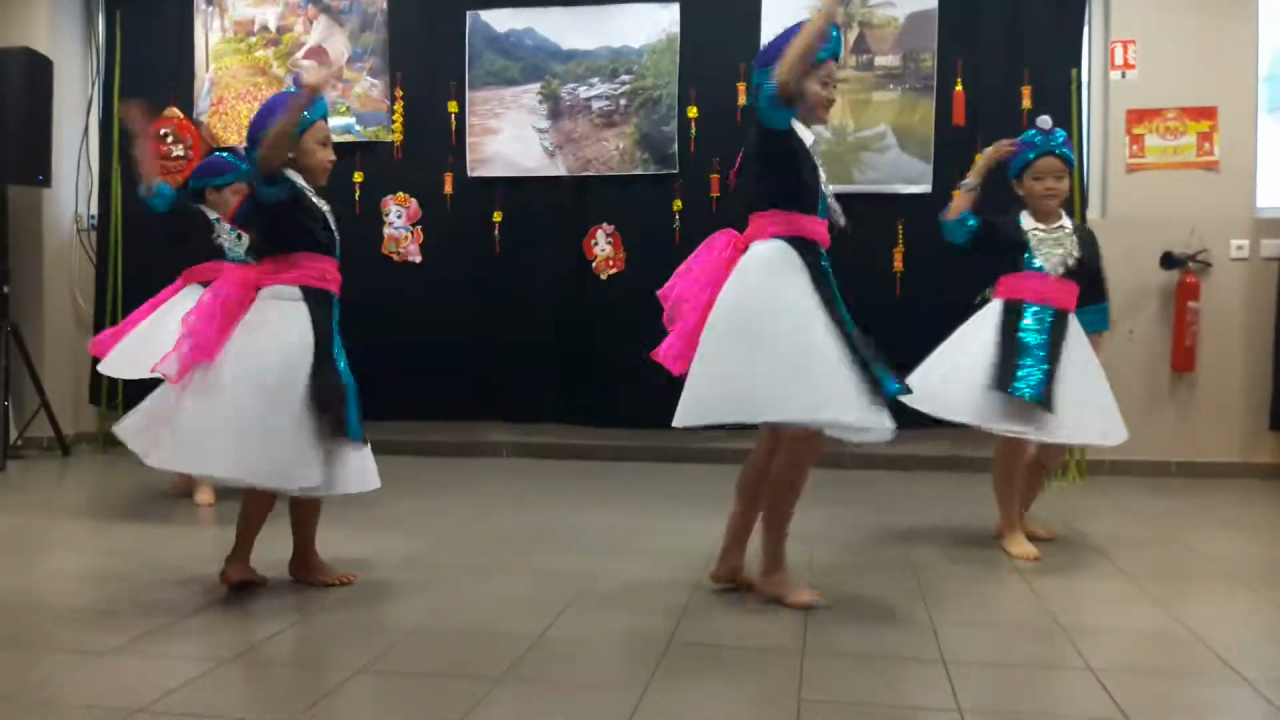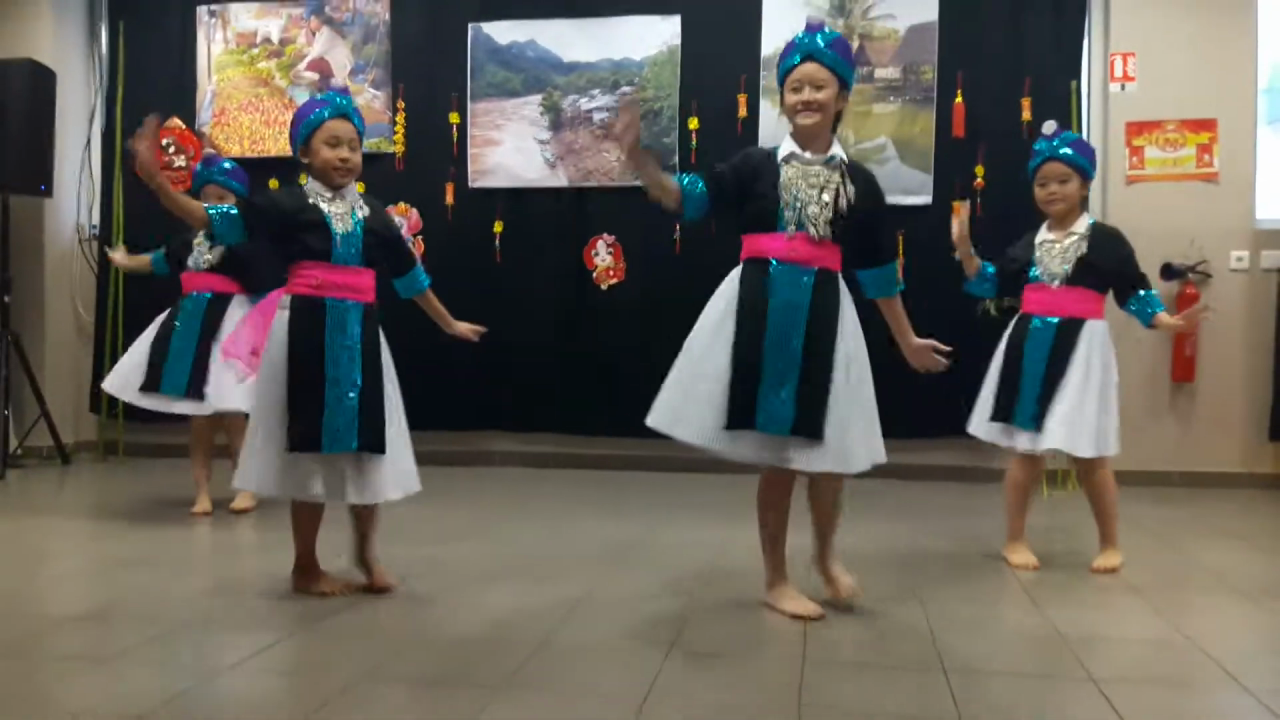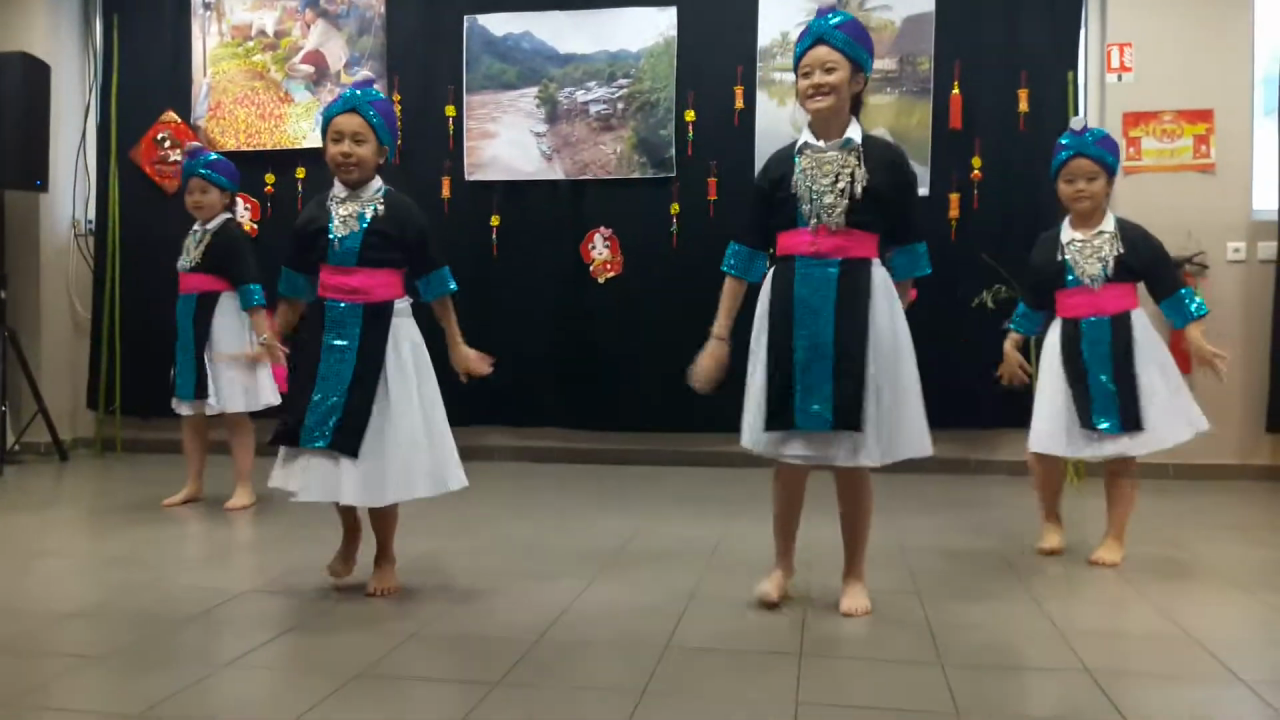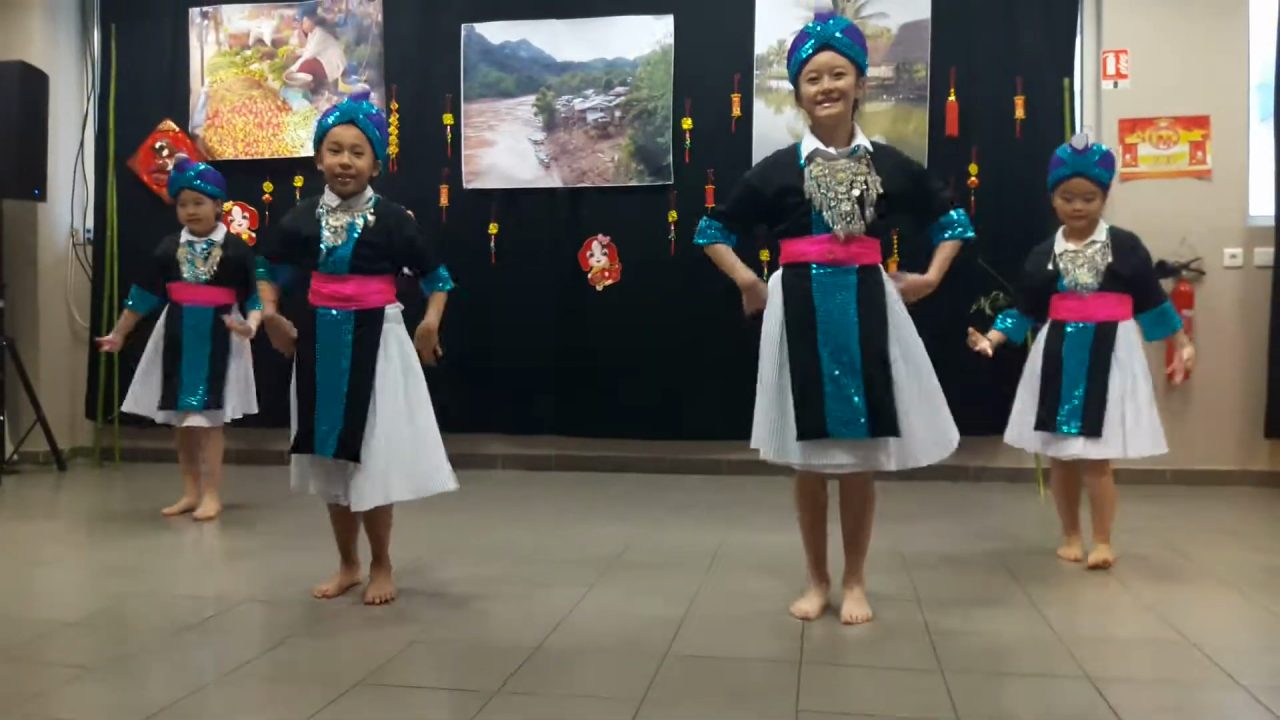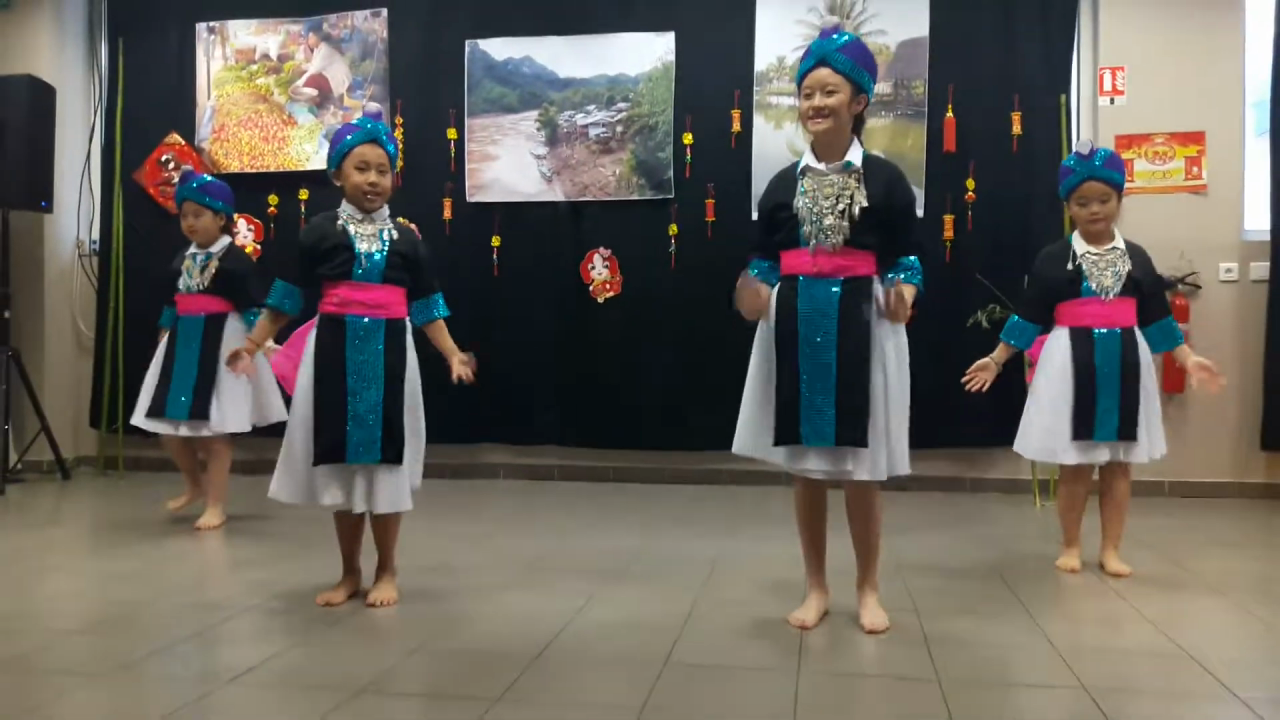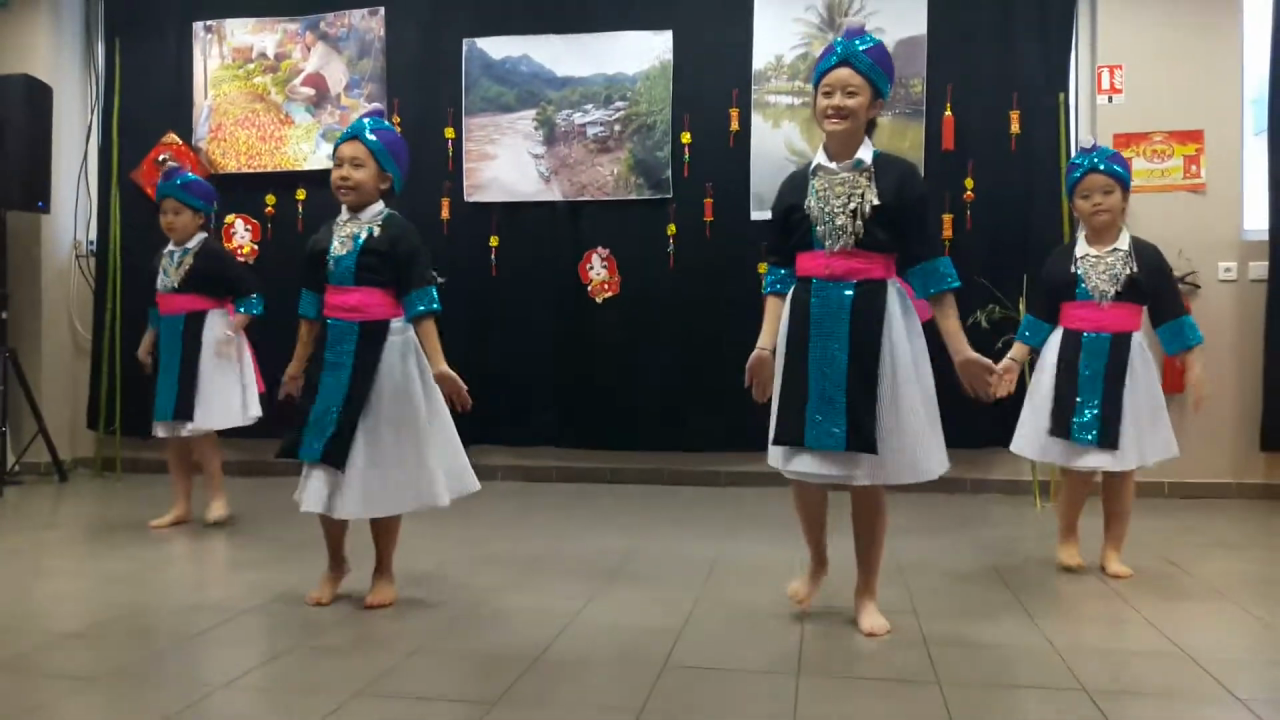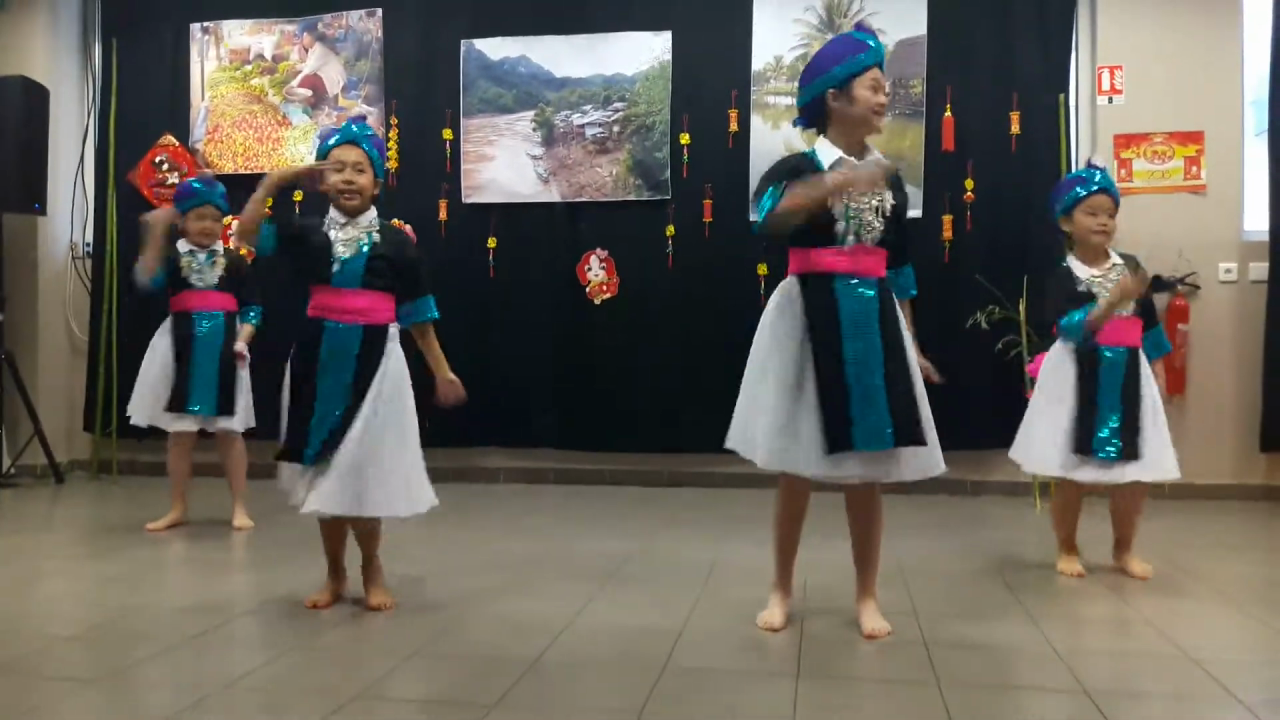
dt=0.4s
person 1, frame 1
left shoulder: (795, 149)
right shoulder: (774, 138)
right elbow: (780, 81)
left hip: (794, 286)
right hip: (779, 281)
left knee: (780, 437)
right knee: (803, 431)
left ankle: (730, 560)
right ankle: (773, 568)
person 1, frame 2
left shoulder: (859, 180)
right shoulder: (756, 166)
left elbow: (877, 266)
right elbow: (687, 197)
left wrist: (906, 338)
right wrist: (638, 157)
left hip: (824, 312)
right hip: (757, 307)
left knee: (826, 457)
right knee: (775, 455)
left ankle: (826, 554)
right ankle: (777, 580)
person 1, frame 3
left shoulder: (886, 161)
right shoulder: (781, 163)
left elbow: (905, 256)
right elbow: (747, 254)
left wrist: (894, 326)
right wrist: (717, 339)
left hip: (860, 304)
right hip: (790, 303)
left knee: (853, 452)
right knee: (790, 446)
left ankle: (855, 576)
right ankle: (782, 561)
person 1, frame 4
left shoulder: (891, 164)
right shoulder: (778, 169)
left elbow: (951, 219)
right elbow: (713, 228)
left wrist: (931, 276)
right wrist: (745, 281)
left hip: (869, 310)
right hip: (800, 310)
left knee: (865, 454)
right knee: (810, 455)
left ankle: (854, 581)
right ankle: (817, 580)
person 1, frame 5
left shoulder: (885, 180)
right shoulder: (783, 185)
left elbow: (903, 264)
right elbow: (766, 265)
left wrist: (898, 305)
right wrist: (754, 302)
left hip: (860, 321)
right hip: (793, 321)
left knee: (860, 466)
right knee: (804, 463)
left ankle: (868, 588)
right ankle: (816, 588)
person 1, frame 6
left shoulder: (899, 178)
right shoulder: (796, 185)
left elbow: (928, 267)
right elbow: (779, 271)
left wrist: (959, 348)
right wrist: (766, 342)
left hip: (876, 323)
right hip: (809, 323)
left knee: (869, 469)
right knee: (802, 463)
left ankle: (866, 595)
right ankle: (817, 562)
person 1, frame 7
left shoulder: (889, 178)
right shoulder: (795, 169)
right elbow: (772, 214)
left wrist: (914, 349)
right wrist: (833, 183)
left hip: (874, 319)
right hip: (810, 318)
left knee: (867, 467)
right knee: (799, 466)
left ankle: (867, 596)
right ankle: (781, 589)
person 2, frame 1
left shoulder: (302, 202)
right shoulder: (282, 189)
right elbow: (268, 174)
right wrist: (306, 100)
left hip: (302, 324)
right hip: (289, 319)
left knee: (300, 450)
right knee: (306, 444)
left ankle: (247, 558)
right ankle: (304, 559)
person 2, frame 2
left shoulder: (374, 214)
right shoulder: (286, 206)
left elbow: (407, 273)
right elbow: (214, 223)
left wrist: (449, 324)
right wrist: (151, 179)
left hip: (359, 336)
right hip: (304, 333)
left knee: (365, 444)
right knee: (311, 447)
left ankle: (364, 549)
right ankle: (305, 565)
person 2, frame 3
left shoulder: (400, 212)
right shoulder: (314, 214)
left elbow: (434, 284)
right elbow: (298, 288)
left wrist: (457, 346)
left hip: (384, 335)
right hip: (326, 336)
left knee: (380, 449)
right knee: (325, 446)
left ankle: (385, 559)
right ankle: (350, 538)
person 2, frame 4
left shoulder: (392, 219)
right shoulder: (301, 219)
left elbow: (434, 275)
right elbow: (269, 270)
left wrist: (431, 324)
right wrist: (270, 316)
left hip: (376, 340)
right hip: (320, 341)
left knee: (376, 456)
right knee: (331, 456)
left ankle: (381, 563)
right ankle: (348, 564)
person 2, frame 5
left shoulder: (407, 240)
right shoulder: (320, 233)
left elbow: (428, 307)
right elbow: (285, 298)
left wrist: (453, 354)
right wrist: (252, 346)
left hip: (391, 356)
right hip: (335, 353)
left knee: (384, 464)
right knee: (339, 463)
left ankle: (387, 572)
right ankle: (350, 573)
person 2, frame 6
left shoulder: (398, 233)
right shoulder: (324, 237)
left elbow: (419, 303)
right elbow: (314, 307)
left wrist: (437, 364)
right wrist: (297, 364)
left hip: (386, 353)
right hip: (336, 356)
left knee: (381, 466)
right knee: (326, 462)
left ankle: (384, 573)
right ankle: (335, 566)
person 2, frame 7
left shoulder: (395, 240)
right shoulder: (309, 234)
left elbow: (418, 311)
right elbow: (249, 229)
left wrist: (441, 369)
right wrist: (271, 181)
left hip: (374, 358)
right hip: (320, 353)
left knee: (361, 469)
right knee: (325, 468)
left ankle: (372, 572)
right ankle: (335, 573)
person 3, frame 1
left shoulder: (1081, 238)
right shoulder: (1007, 229)
left elbow: (1093, 297)
right elbow: (956, 225)
left wrist: (1095, 340)
right wrist: (978, 172)
left hip: (1057, 338)
right hip: (1008, 332)
left knee: (1054, 441)
right knee: (1013, 437)
left ankle: (1021, 512)
right ankle: (1010, 528)
person 3, frame 2
left shoulder: (1106, 240)
right shoulder: (1028, 245)
left elbow: (1134, 292)
right elbow: (994, 284)
left wrist: (1167, 321)
right wrist: (965, 249)
left hip: (1080, 348)
right hip: (1028, 345)
left knee: (1088, 455)
right knee: (1026, 450)
left ankle: (1110, 545)
right ankle: (1014, 540)
person 3, frame 3
left shoulder: (1133, 238)
right shoulder: (1048, 244)
left elbow: (1170, 288)
right elbow: (1035, 303)
left wrist: (1199, 341)
right wrist: (1011, 345)
left hip: (1125, 345)
right hip: (1072, 349)
left knee: (1122, 449)
right knee: (1050, 447)
left ankle: (1114, 538)
right ankle: (1051, 521)
person 3, frame 4
left shoulder: (1126, 246)
right shoulder: (1043, 256)
left elbow: (1151, 302)
right elbow: (1026, 312)
left wrist: (1180, 345)
right wrist: (992, 338)
left hip: (1111, 354)
right hip: (1059, 355)
left knee: (1097, 456)
right knee: (1062, 454)
left ankle: (1102, 540)
right ankle: (1071, 536)
person 3, frame 5
left shoulder: (1136, 257)
right shoulder: (1053, 258)
left elbow: (1156, 316)
right elbow: (1029, 315)
left wrist: (1187, 358)
right wrist: (997, 359)
left hip: (1124, 362)
right hip: (1072, 361)
left knee: (1119, 463)
right knee: (1076, 462)
left ankle: (1111, 549)
right ankle: (1070, 546)
person 3, frame 6
left shoulder: (1146, 257)
right shoulder: (1061, 259)
left elbow: (1170, 314)
right elbow: (1039, 316)
left wrist: (1192, 364)
right wrist: (1015, 357)
left hip: (1124, 363)
right hip: (1071, 363)
left knee: (1121, 465)
right knee: (1077, 462)
left ankle: (1112, 551)
right ankle: (1068, 539)
person 3, frame 7
left shoulder: (1132, 270)
right shoulder: (1063, 278)
left elbow: (1149, 325)
right elbow: (1068, 329)
left wrist: (1156, 374)
right wrist: (1108, 303)
left hip: (1128, 380)
right hip: (1079, 381)
left knee: (1131, 477)
right knee: (1072, 475)
left ankle: (1124, 550)
right ankle: (1067, 548)
person 4, frame 1
left shoulder: (240, 234)
right shoulder: (193, 219)
right elbow: (153, 187)
right wrist: (143, 137)
left ankle: (191, 473)
right ankle: (199, 477)
person 4, frame 2
left shoulder: (241, 241)
right shoulder: (194, 238)
right elbow: (165, 258)
right wrist: (127, 262)
left hip: (228, 326)
right hip: (189, 323)
left knee: (229, 411)
right knee: (198, 414)
left ankle: (247, 487)
right ankle: (203, 492)
person 4, frame 3
left shoulder: (233, 237)
right shoulder: (194, 235)
left elbow: (250, 289)
left wrist: (263, 335)
left hip: (224, 325)
right hip: (192, 325)
left knee: (233, 410)
right knee: (190, 408)
left ankle: (244, 487)
right ankle: (193, 484)
person 4, frame 4
left shoulder: (236, 249)
right shoulder: (168, 248)
left elbow: (255, 296)
right elbow: (144, 293)
left wrist: (250, 324)
right wrist: (118, 334)
left hip: (218, 337)
right hip: (177, 334)
left knee: (209, 419)
right knee: (181, 419)
left ankle: (212, 495)
right ankle: (192, 492)
person 4, frame 5
left shoulder: (236, 261)
right shoulder: (183, 259)
left elbow: (253, 310)
right elbow: (174, 310)
right wrist: (166, 347)
left hip: (220, 348)
right hip: (182, 346)
left knee: (214, 431)
right knee: (170, 424)
left ankle: (215, 506)
right ankle: (194, 486)
person 4, frame 6
left shoulder: (213, 254)
right shoulder: (164, 258)
left elbow: (252, 298)
left wrist: (231, 331)
right wrist: (146, 344)
left hip: (208, 347)
right hip: (171, 347)
left knee: (198, 426)
right knee: (171, 428)
left ankle: (218, 495)
right ankle: (181, 505)
person 4, frame 7
left shoulder: (234, 261)
right shoulder: (174, 256)
left elbow: (251, 308)
right elbow: (147, 281)
left wrist: (242, 341)
right wrist: (154, 235)
left hip: (223, 348)
right hip: (184, 346)
left knee: (227, 429)
right knee: (180, 430)
left ankle: (239, 506)
right ankle: (178, 507)
